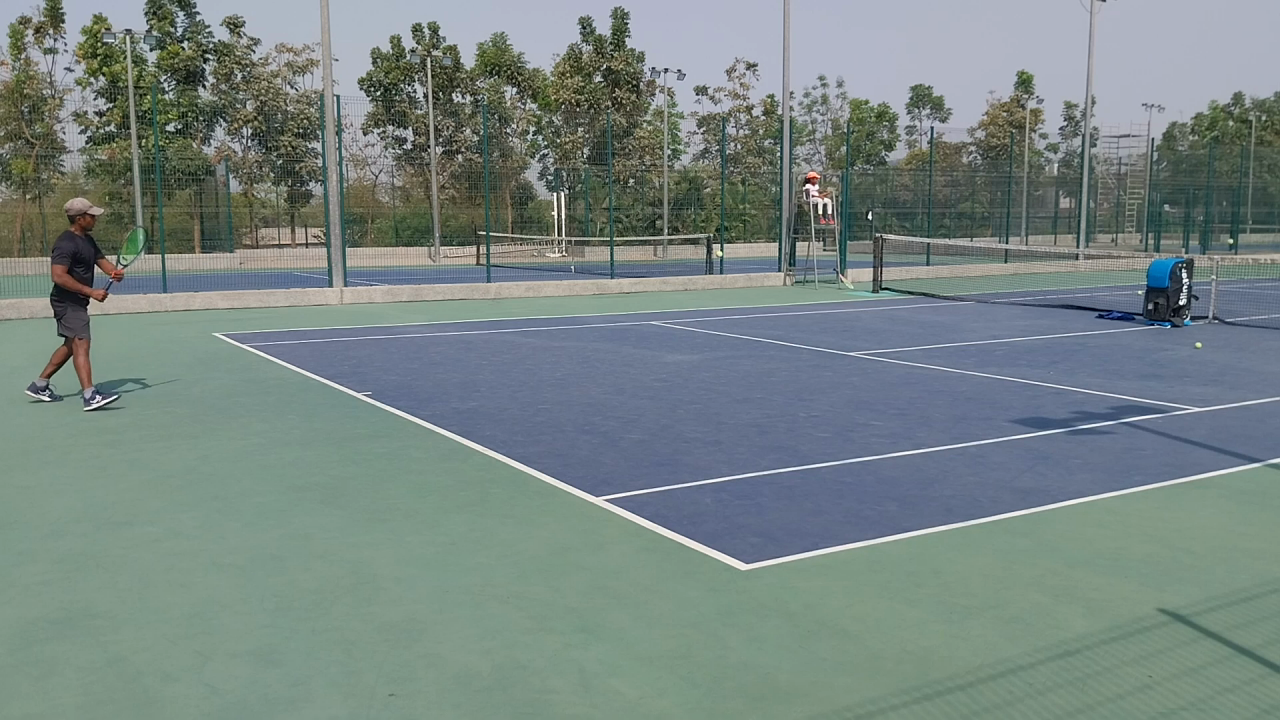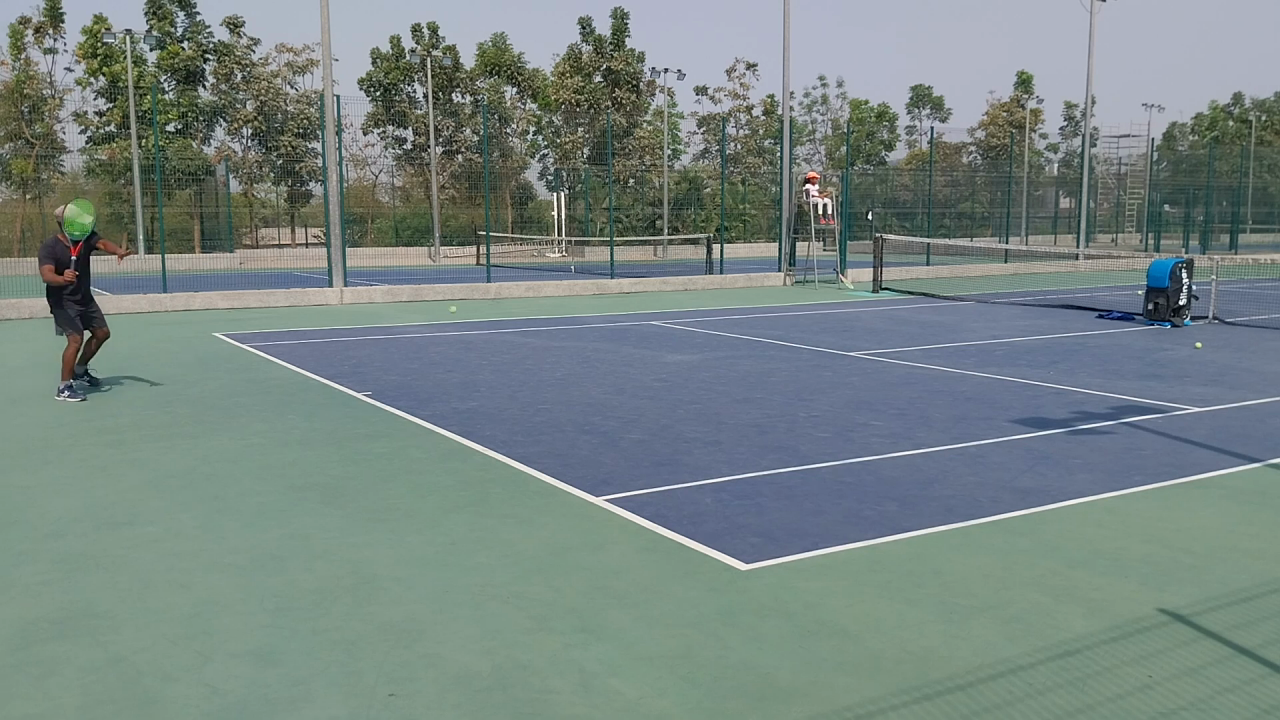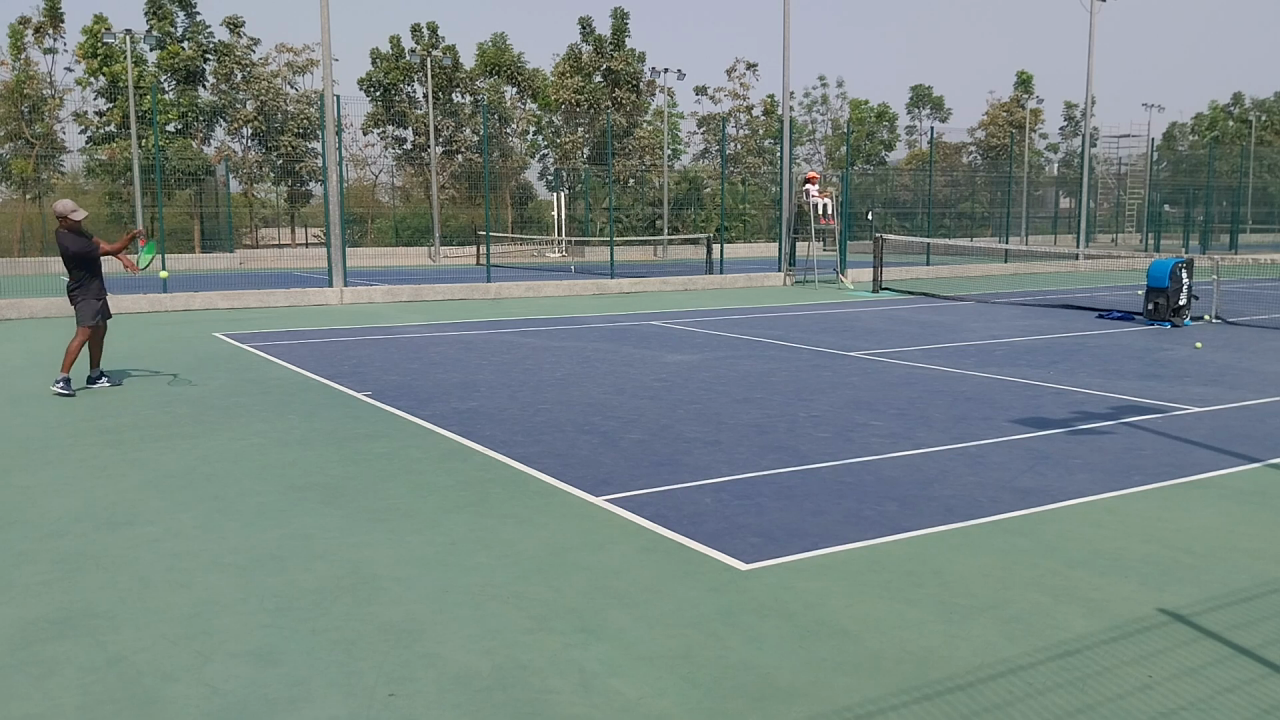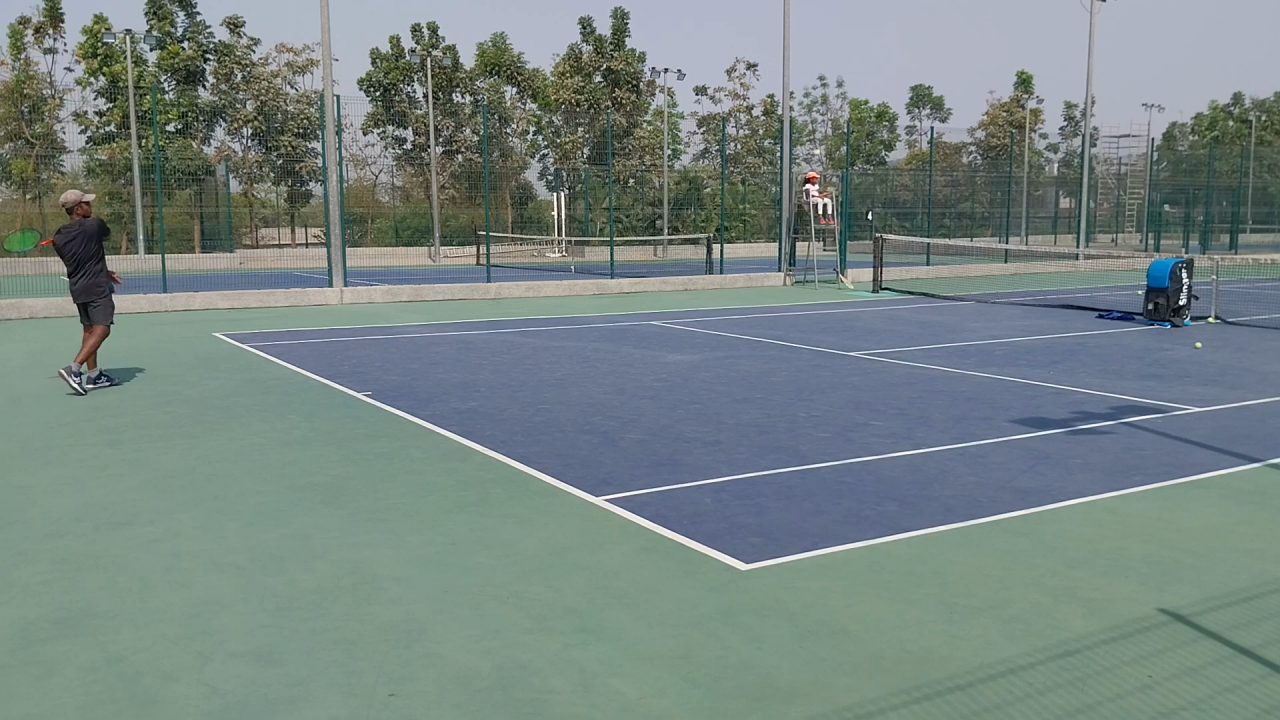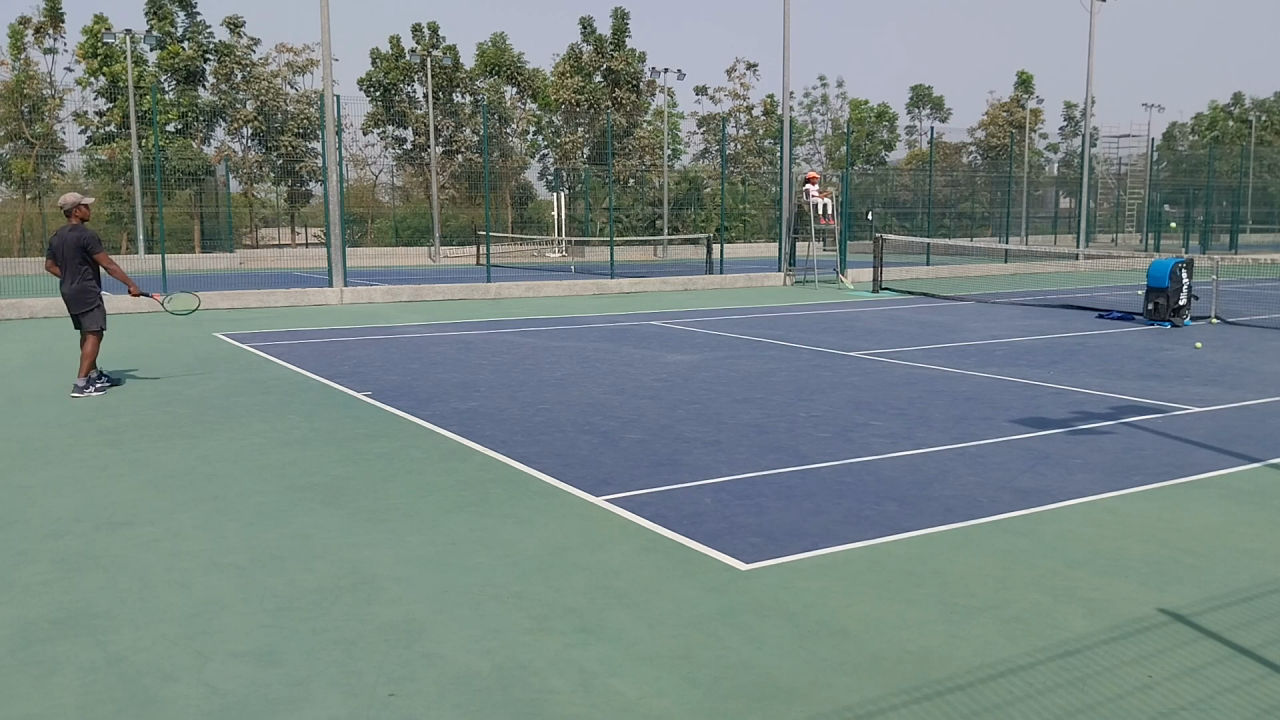
dt=0.4s
person 1, frame 1
left shoulder: (87, 240)
right shoulder: (66, 244)
left elbow: (102, 262)
right elbow: (58, 276)
left wrist: (114, 272)
right wrist: (91, 292)
left hip: (76, 303)
right hip: (68, 302)
left knee: (71, 344)
right knee: (81, 344)
left ankle: (40, 385)
right ankle: (90, 396)
person 1, frame 2
left shoulder: (86, 236)
right shoulder: (49, 248)
left elbow: (104, 244)
right elbow: (46, 276)
left wrist: (119, 252)
right wrist: (62, 278)
left hip: (84, 298)
right hip: (62, 301)
left knee: (102, 333)
right knee: (75, 339)
left ankle: (80, 370)
right ankle: (64, 387)
person 1, frame 3
left shoulder: (76, 230)
right shoulder: (71, 243)
left elbow: (98, 243)
right elbow: (108, 250)
left wrist: (122, 258)
right wrist: (129, 237)
left hip: (95, 289)
right hip: (84, 293)
left knee: (100, 329)
right knee: (84, 333)
left ankle: (95, 375)
right ankle: (62, 379)
person 1, frame 4
left shoulder: (59, 237)
right shoulder: (94, 225)
left elbow: (71, 262)
right elbow: (106, 235)
left hip: (78, 288)
right hip: (97, 288)
left knee: (90, 330)
right knee: (101, 330)
left ankle: (94, 375)
right ankle: (74, 369)
person 1, frame 5
left shoulder: (56, 237)
right shoulder: (86, 236)
left elbow: (50, 266)
right elbow: (107, 264)
right wrist: (131, 284)
left hip: (68, 292)
right hip: (86, 293)
left knee: (87, 334)
right knee: (94, 336)
left ankle: (95, 376)
right ankle: (81, 384)
